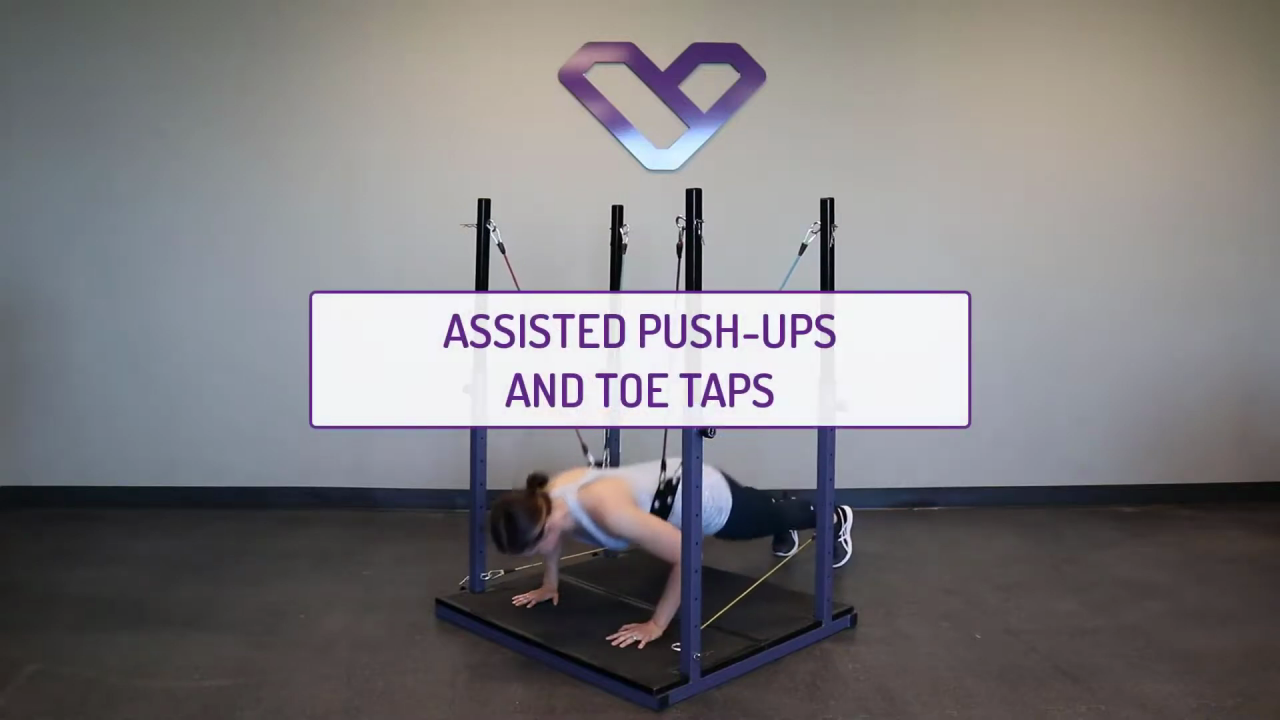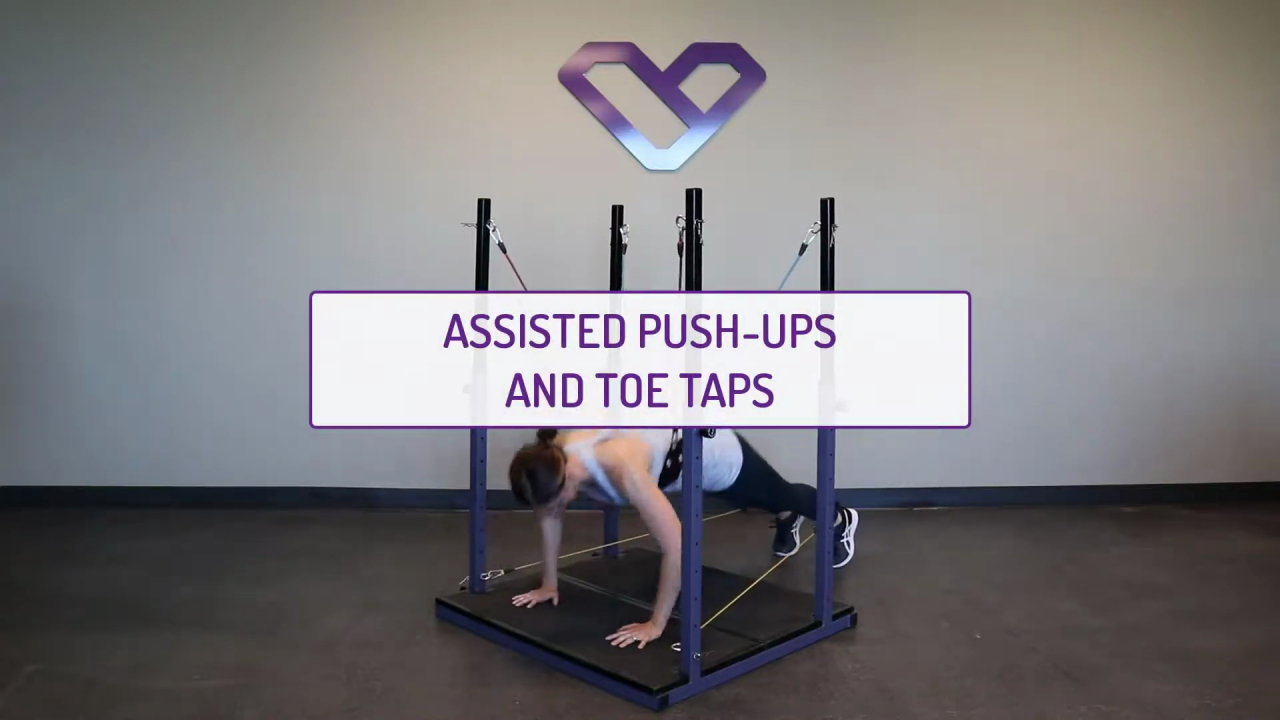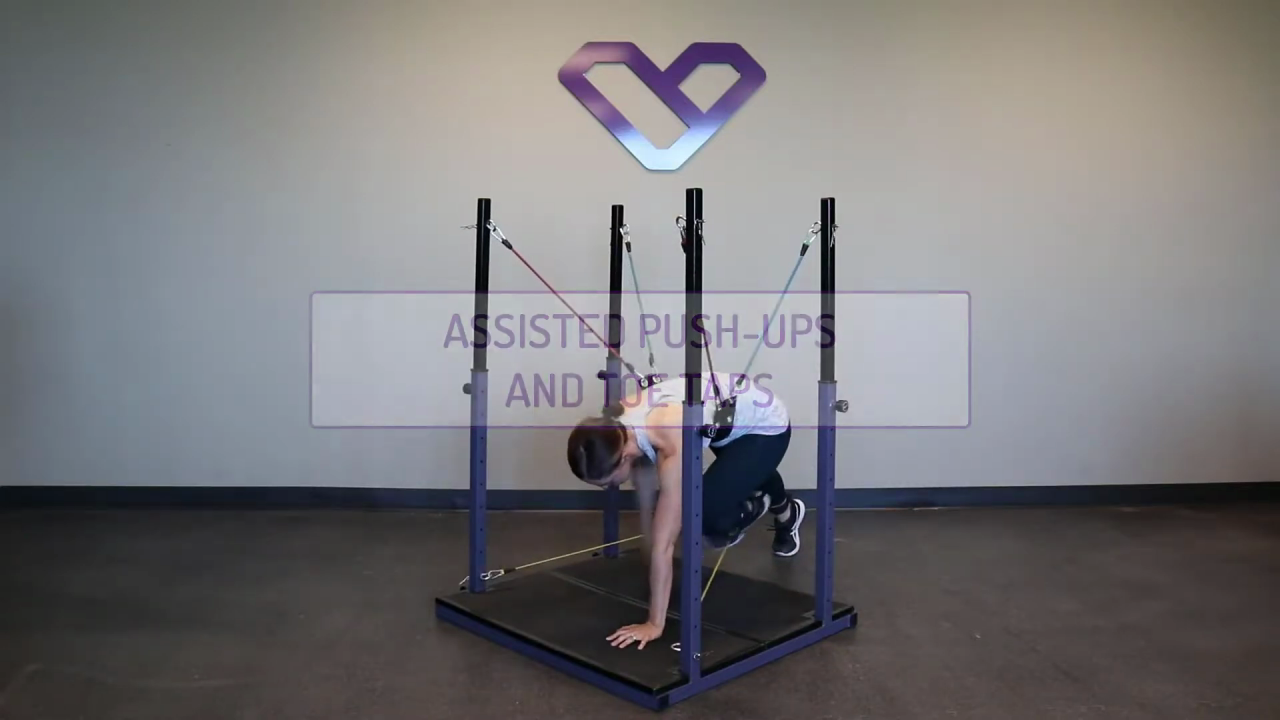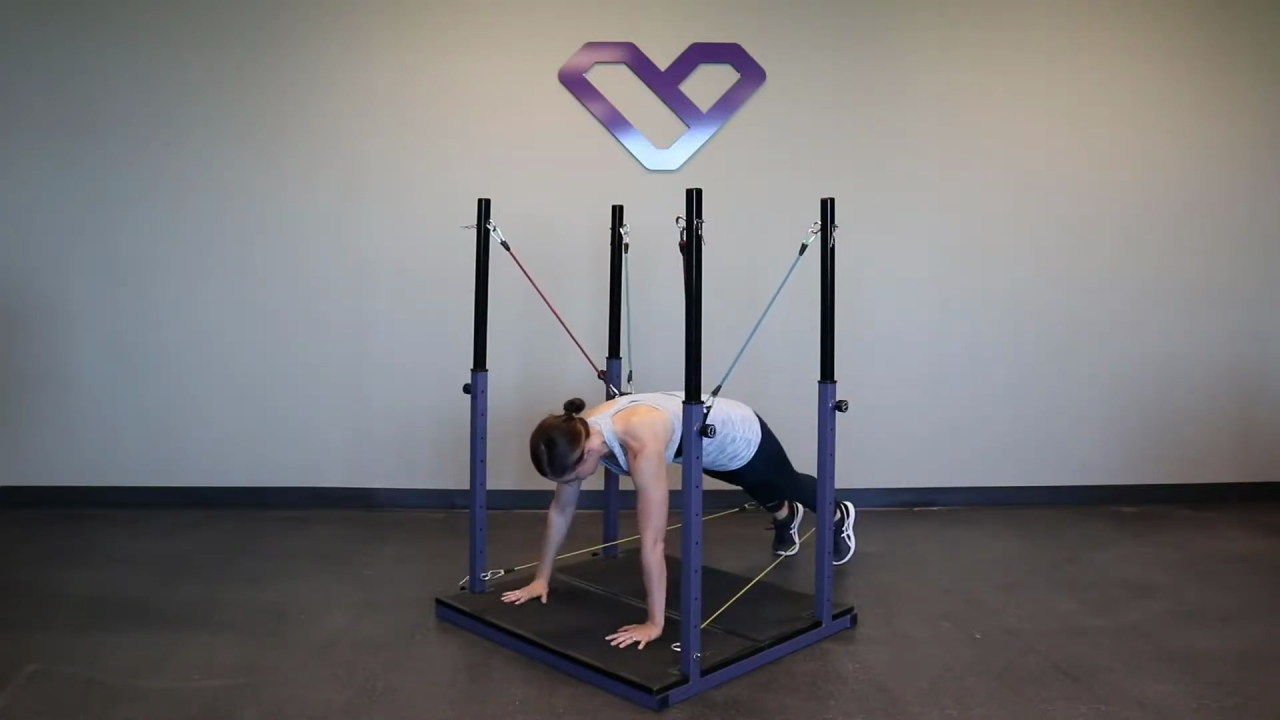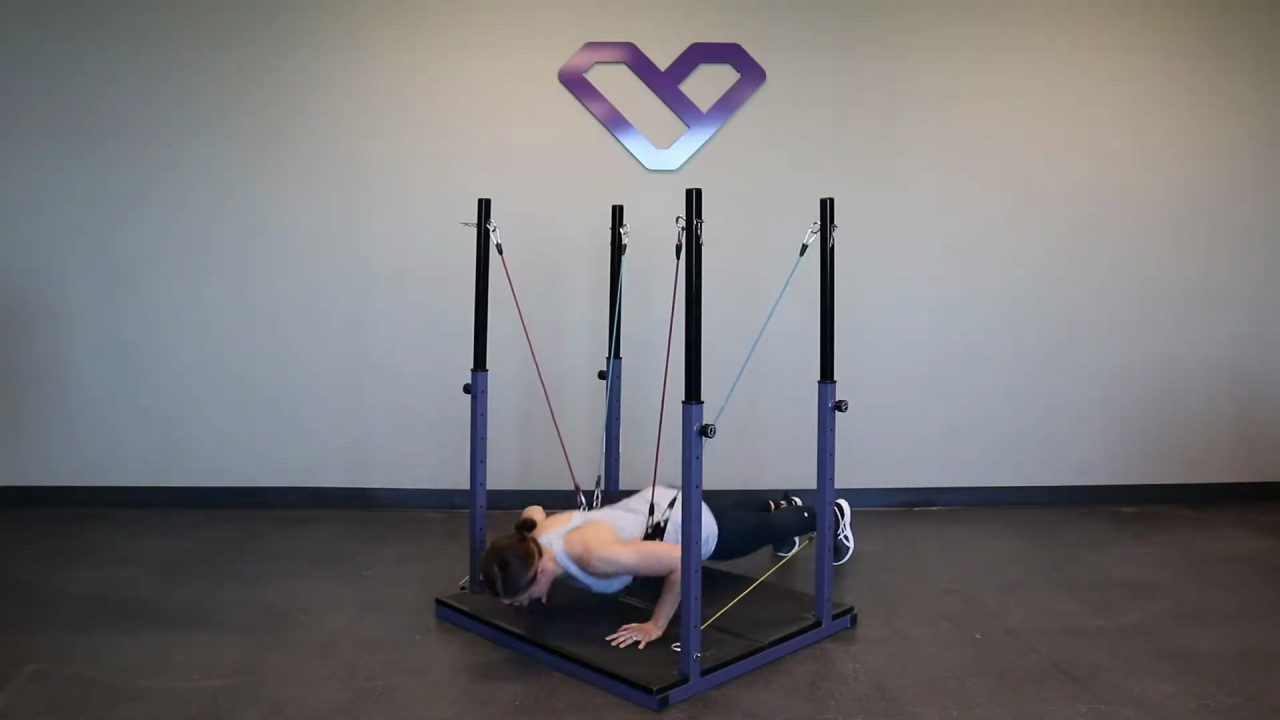
dt=1s
person 1, frame 1
left shoulder: (606, 510)
right shoulder: (547, 499)
left elbow: (685, 554)
left wrist: (656, 625)
right wrist: (549, 584)
left hip: (706, 498)
right hip: (666, 484)
left knee: (776, 518)
left ankle: (835, 520)
right ankle: (782, 501)
person 1, frame 2
left shoulder: (623, 469)
right shoulder: (556, 457)
left elbow: (676, 547)
right elbow: (549, 513)
left wrist: (656, 624)
right wrist: (549, 583)
left hip: (716, 455)
right hip: (676, 447)
left knee: (782, 496)
left ankle: (841, 520)
right ankle: (787, 521)
person 1, frame 3
left shoulder: (672, 446)
right shoulder: (616, 427)
left elbow: (664, 543)
right elbow: (642, 473)
left wrist: (655, 624)
right wrist: (649, 530)
left hip: (765, 422)
left knee: (707, 516)
right knee: (756, 474)
left ankle: (752, 507)
right ankle: (786, 514)
person 1, frame 4
left shoulder: (640, 444)
right shoulder: (577, 435)
left elbow: (652, 542)
right elbow: (561, 510)
left wrist: (654, 623)
right wrist: (541, 578)
left hip: (737, 436)
left knee: (788, 484)
right knee: (759, 488)
left ankle: (838, 517)
right ankle: (785, 515)
person 1, frame 5
left shoulder: (593, 555)
right shoulder: (534, 542)
left elbow: (681, 560)
right elbow: (533, 508)
left wrist: (656, 625)
right wrist: (535, 591)
right hip: (649, 507)
left knee: (769, 529)
right knee: (732, 511)
left ankle: (832, 517)
right ankle: (781, 504)
